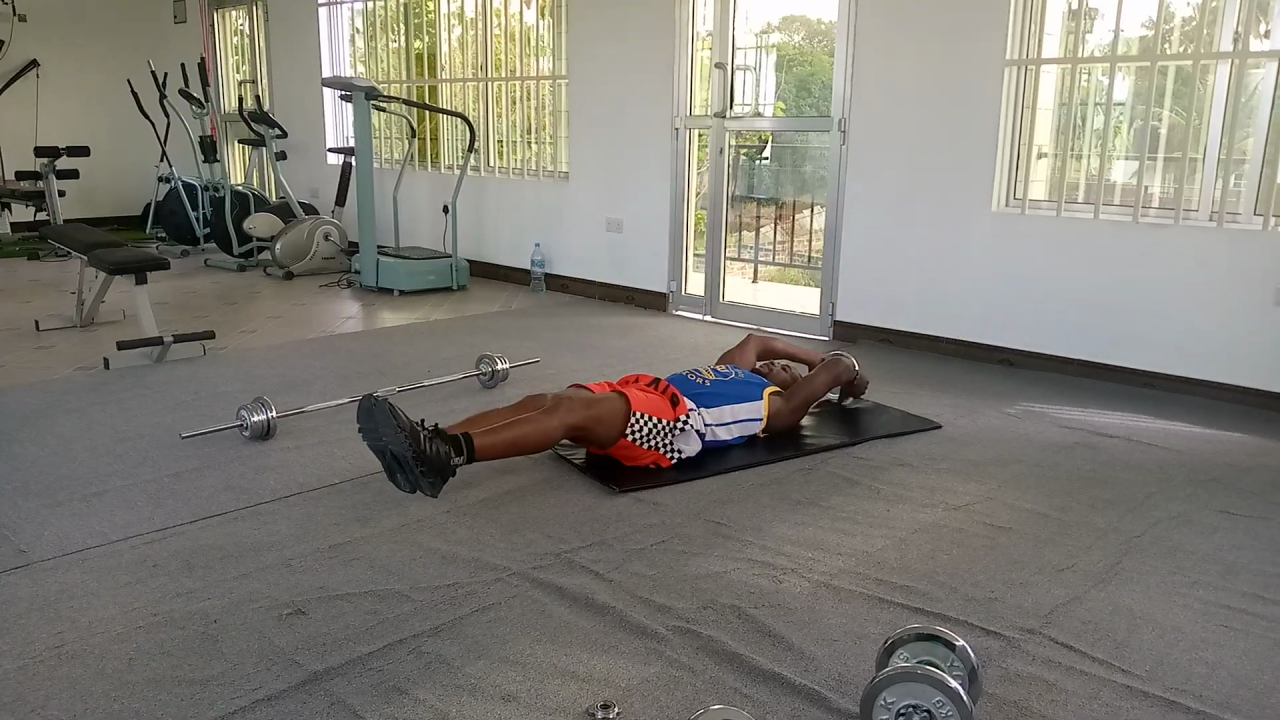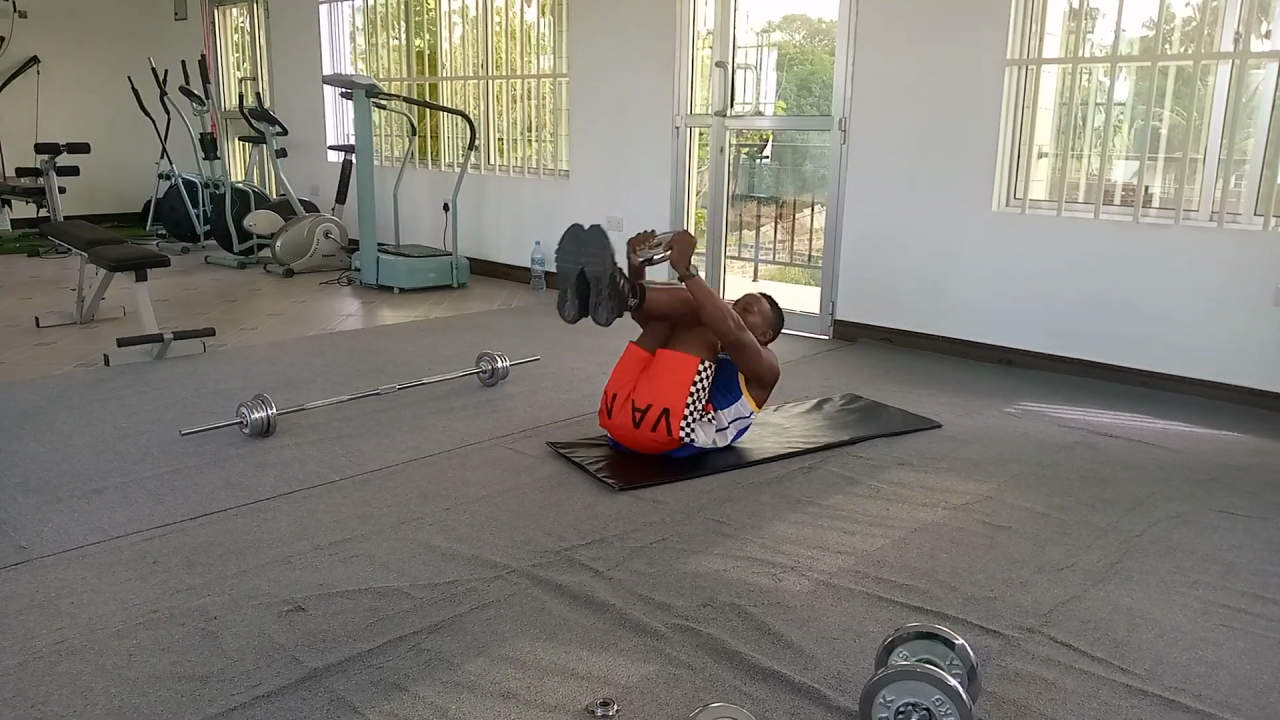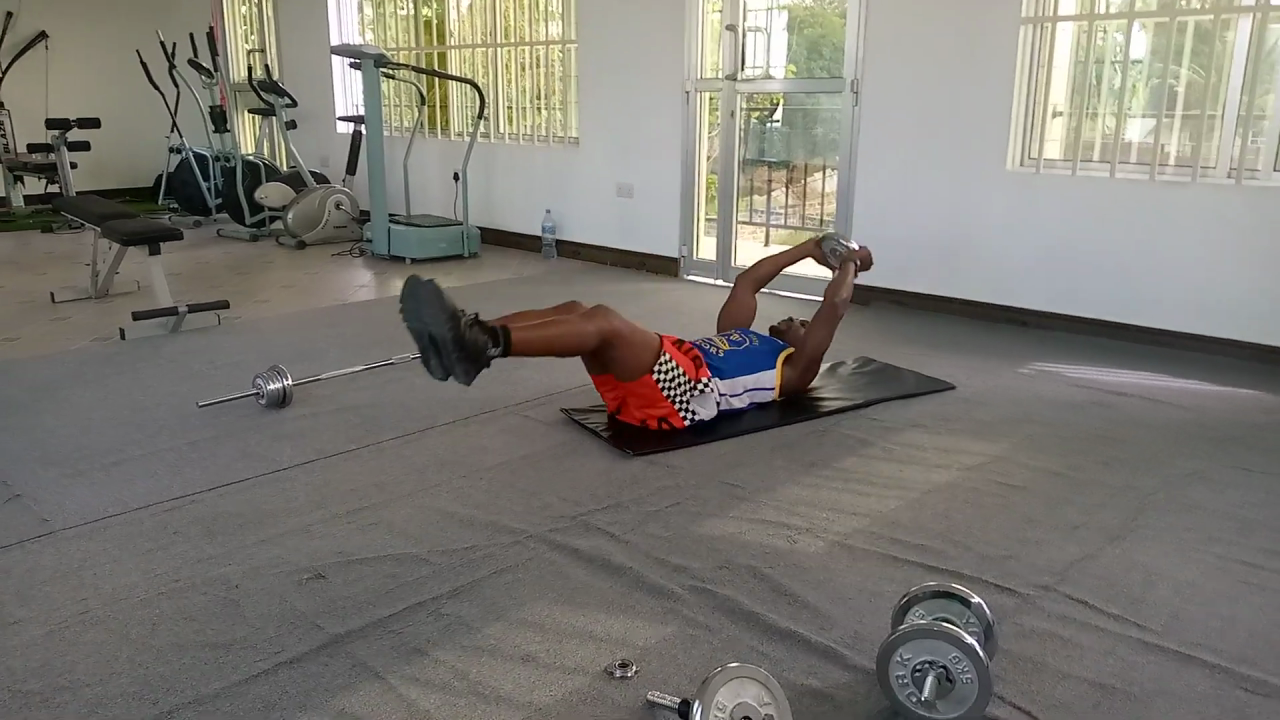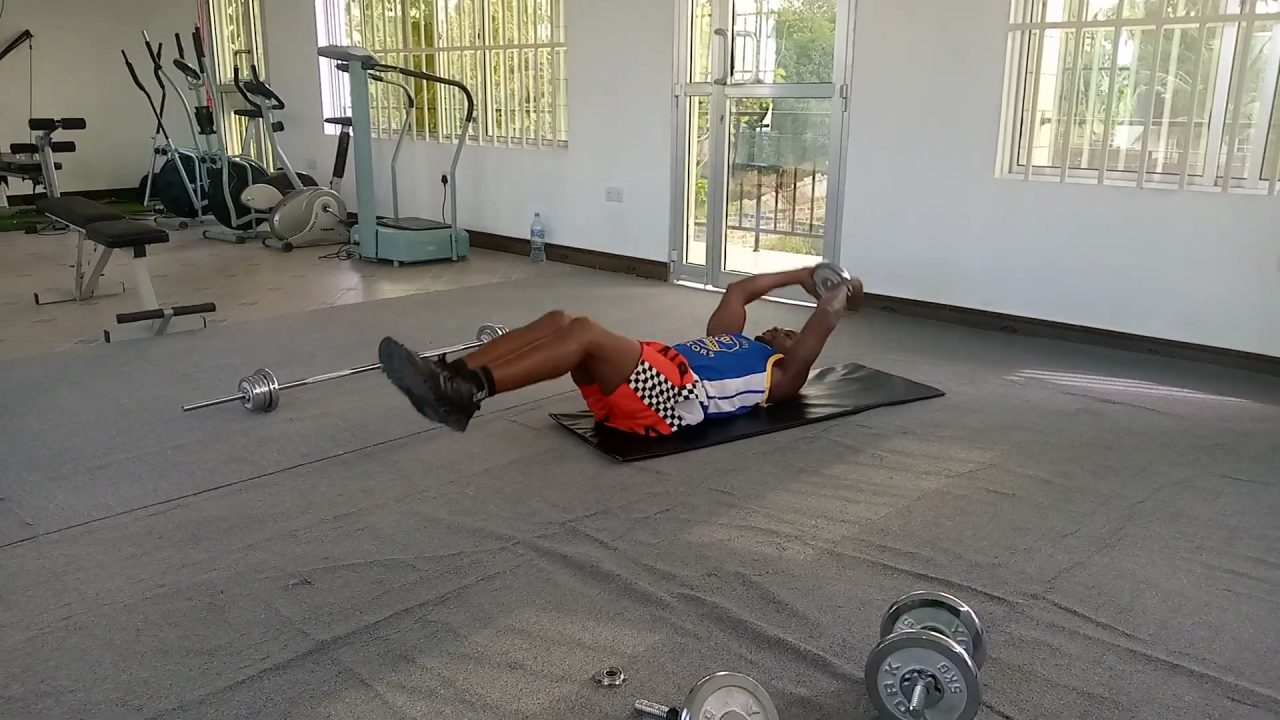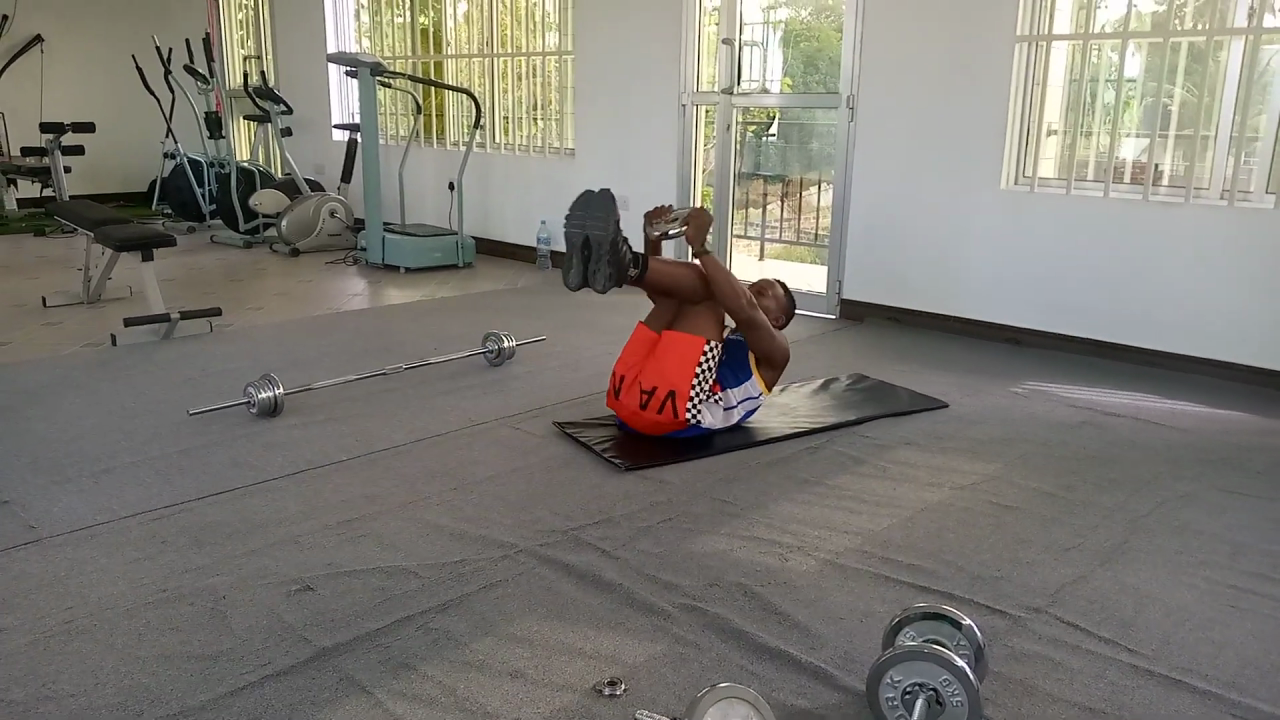
dt=0.7s
person 1, frame 1
left shoulder: (779, 408)
right shoulder: (736, 376)
left elbow: (831, 370)
right elbow: (757, 340)
left wrist: (847, 368)
left hip: (670, 425)
right hip: (643, 395)
left knee: (569, 408)
right knee: (543, 401)
left ankle: (445, 455)
right ankle: (430, 441)
person 1, frame 2
left shoulder: (763, 368)
right shoulder: (711, 349)
left elbow: (731, 331)
right elbow: (644, 312)
left wrist: (685, 271)
right wrist: (636, 267)
left hip: (667, 428)
right hip: (621, 412)
left knee: (701, 309)
left ankle: (612, 292)
right ankle: (589, 294)
person 1, frame 3
left shoulder: (793, 369)
right shoulder: (743, 334)
left elbow: (830, 312)
right elbow: (747, 281)
left wrist: (849, 271)
right wrist: (805, 249)
left hip: (682, 395)
right hip: (655, 373)
left knee: (602, 320)
right knee: (574, 312)
left ankle: (484, 346)
right ankle: (469, 334)
person 1, frame 4
left shoulder: (781, 376)
right shoulder: (732, 341)
left elbow: (821, 322)
right elbow: (738, 290)
left wrist: (840, 294)
right wrist: (801, 275)
left hip: (671, 399)
right hip: (650, 368)
left knee: (584, 331)
right knee: (557, 321)
left ankle: (468, 391)
right ankle: (454, 373)
person 1, frame 5
left shoulder: (771, 354)
right shoulder: (719, 337)
left elbow: (743, 310)
left wrist: (700, 245)
right wrist: (653, 242)
left hip: (676, 407)
right hip: (628, 394)
left knee: (707, 282)
left ankle: (621, 263)
right ankle: (604, 263)
